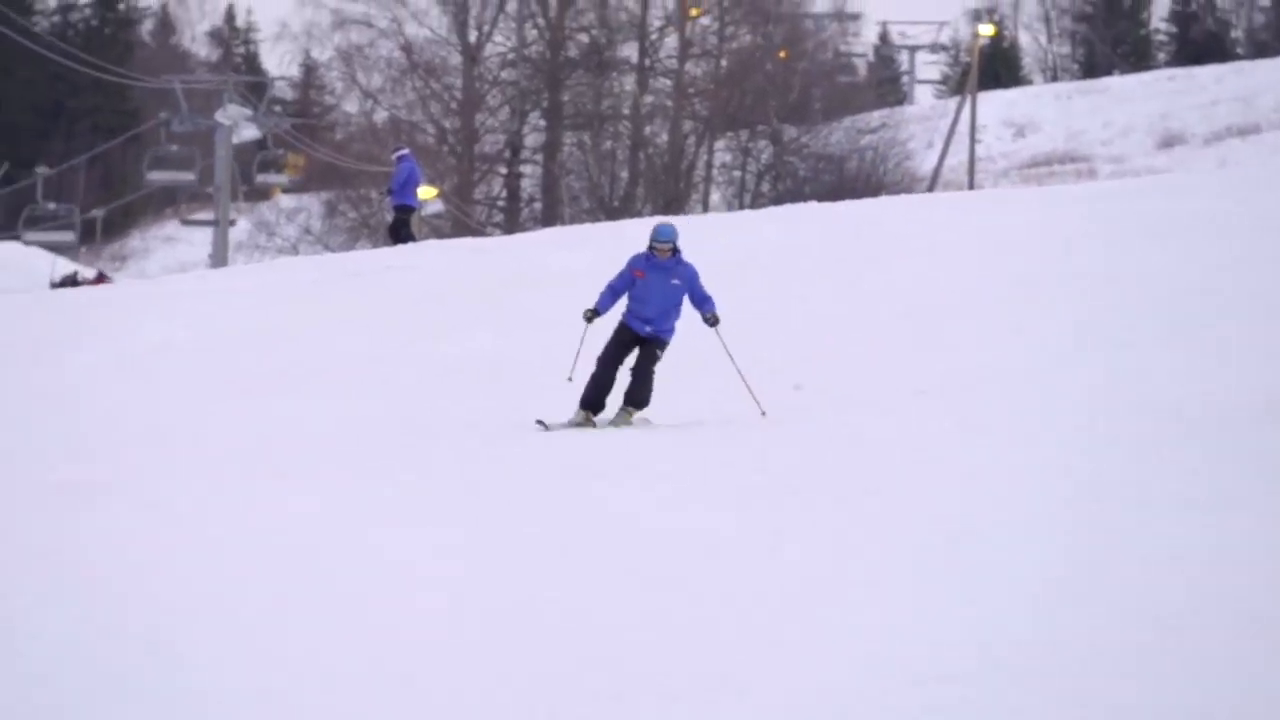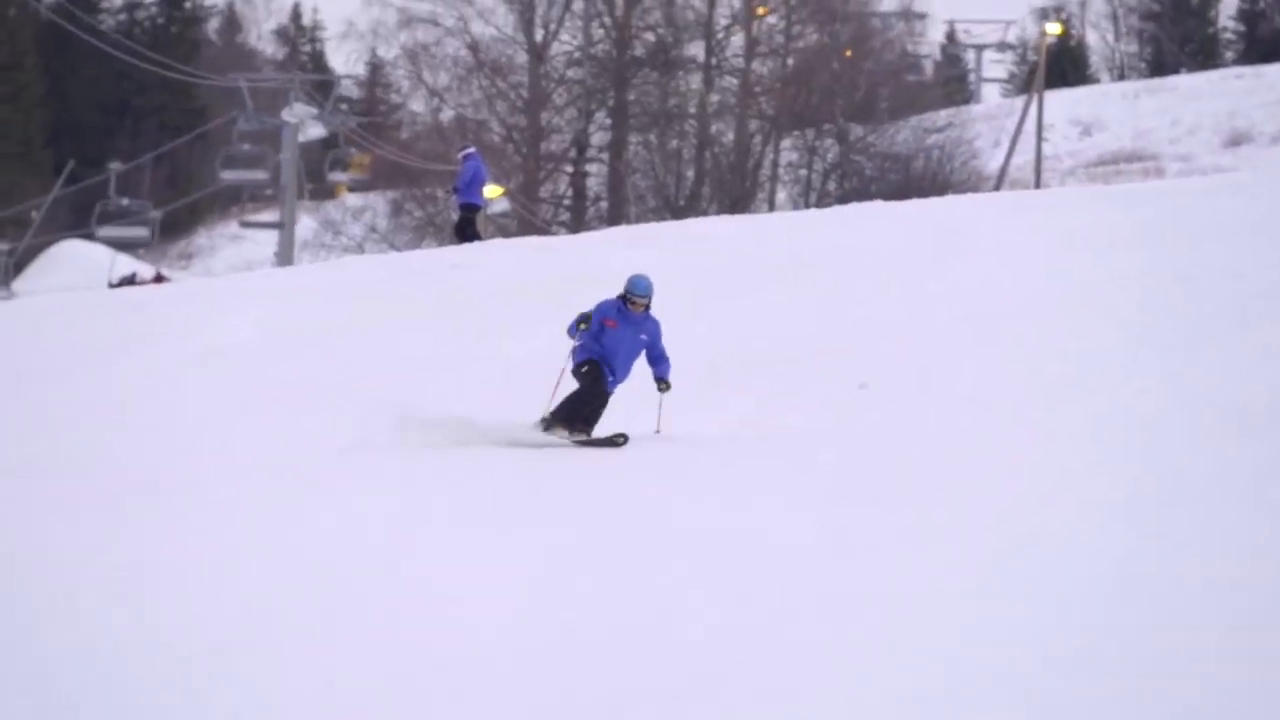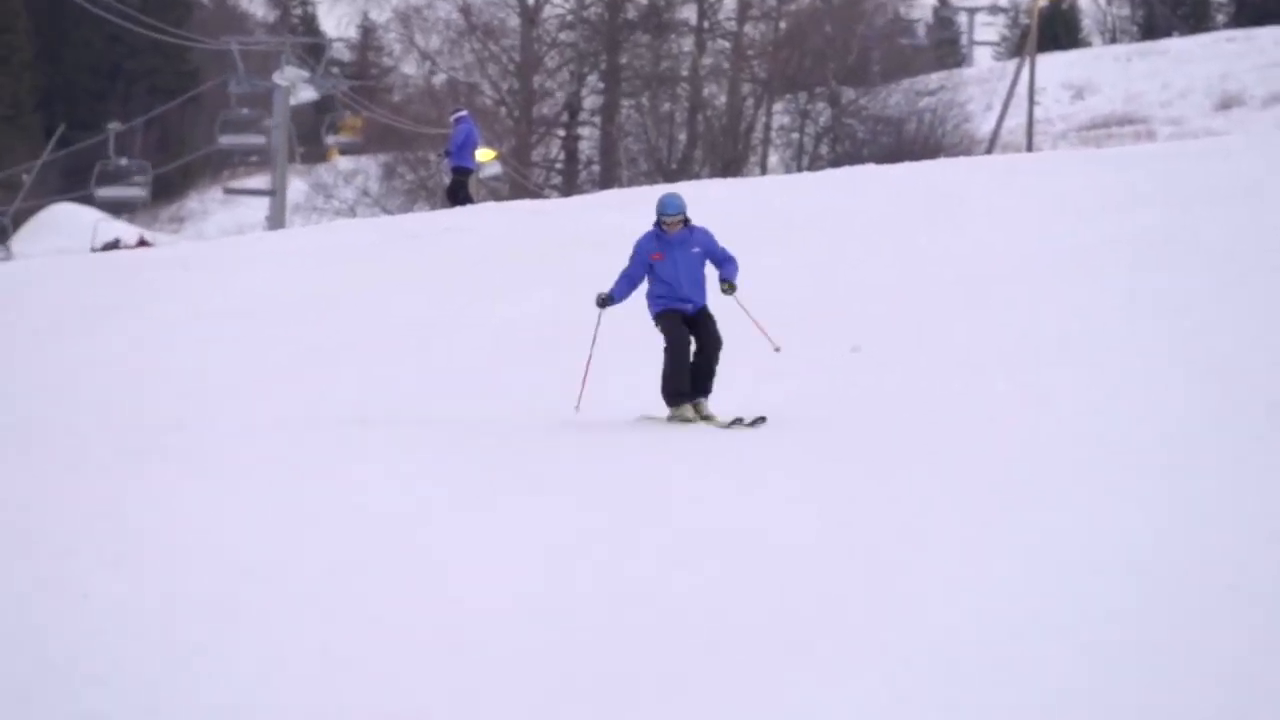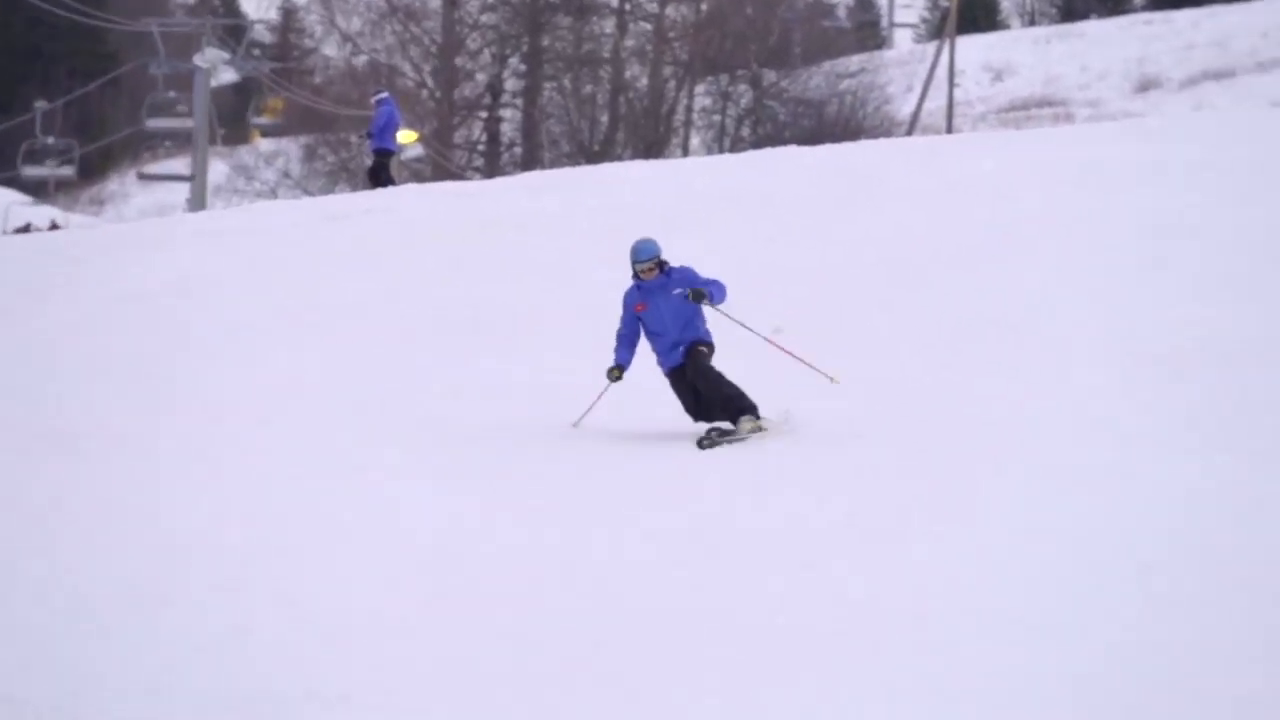
dt=0.4s
person 1, frame 1
left shoulder: (686, 271)
right shoulder: (639, 262)
left elbow: (702, 300)
right elbow: (616, 287)
left wrist: (710, 314)
right wrist: (597, 308)
left hip: (660, 332)
right hip: (632, 323)
left knee: (643, 371)
right knee: (608, 361)
left ankle: (628, 408)
right ankle: (586, 411)
person 1, frame 2
left shoulder: (651, 326)
right shoulder: (606, 309)
left elbow: (658, 357)
right elbow: (577, 334)
left wrist: (661, 376)
right wrist: (582, 325)
left hip: (609, 378)
right hip: (588, 360)
left knee: (583, 426)
right knee: (596, 388)
left ankle: (554, 420)
right ankle: (557, 422)
person 1, frame 3
left shoulder: (700, 236)
right shoulder: (647, 243)
left elbow: (725, 260)
right elbow: (630, 278)
left wrist: (728, 278)
right wrist: (610, 297)
left hip: (696, 306)
right hip: (665, 307)
left knee: (711, 341)
right knee: (679, 344)
left ankle: (699, 399)
right ankle: (679, 403)
person 1, frame 4
left shoulder: (683, 276)
right shoulder: (633, 297)
left elbow: (719, 290)
right elbow: (628, 335)
left wrist: (706, 294)
right wrist: (620, 364)
left hip: (698, 343)
right hip: (671, 360)
left knee: (697, 370)
right knee: (700, 412)
left ankle: (746, 413)
right ankle: (739, 414)
